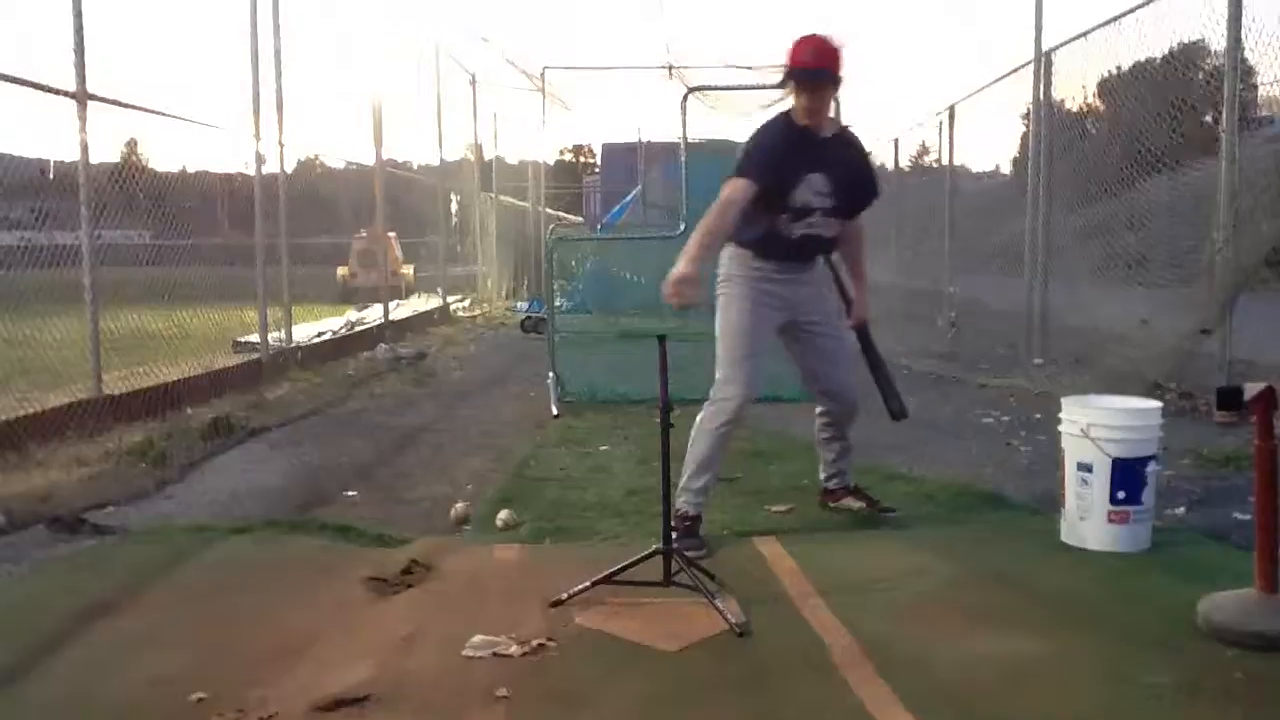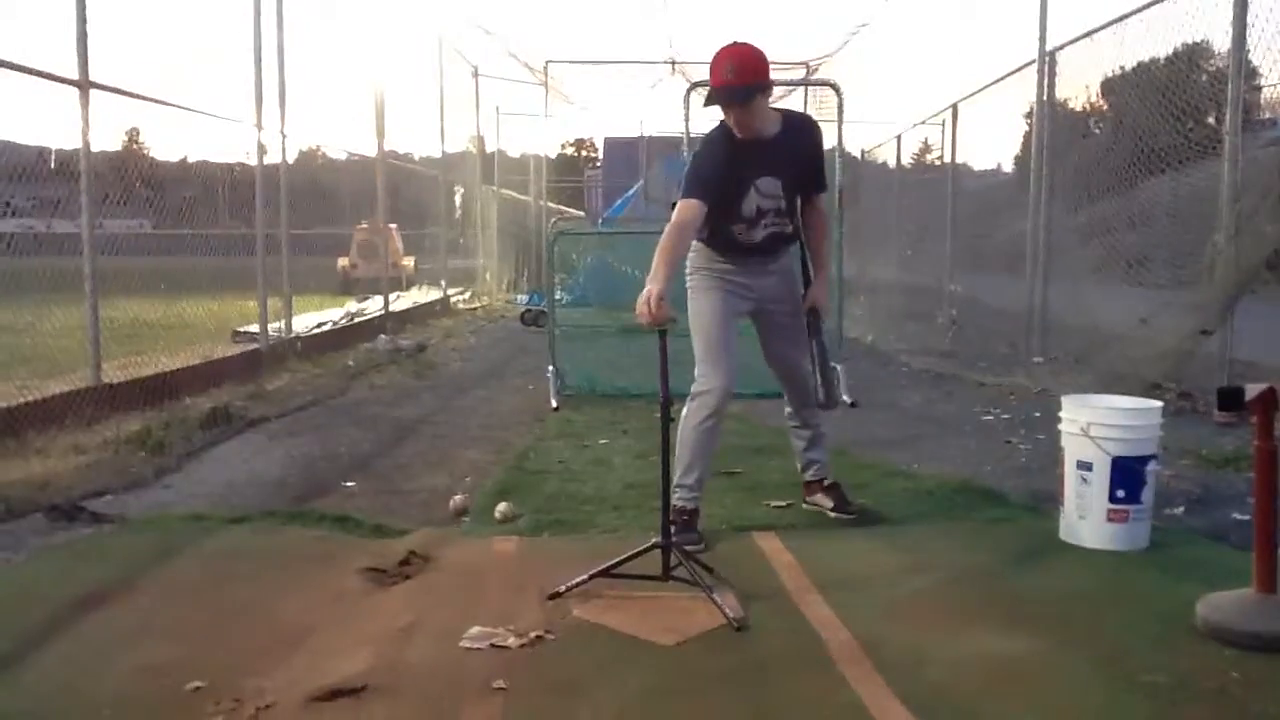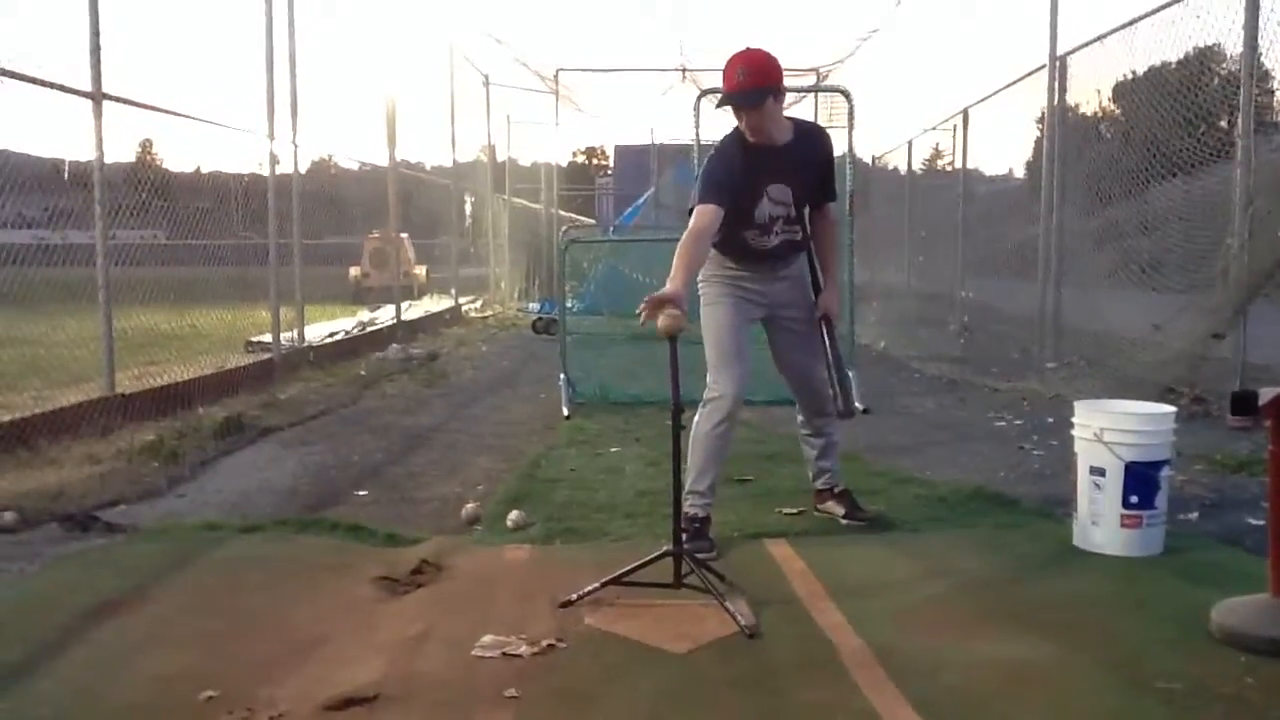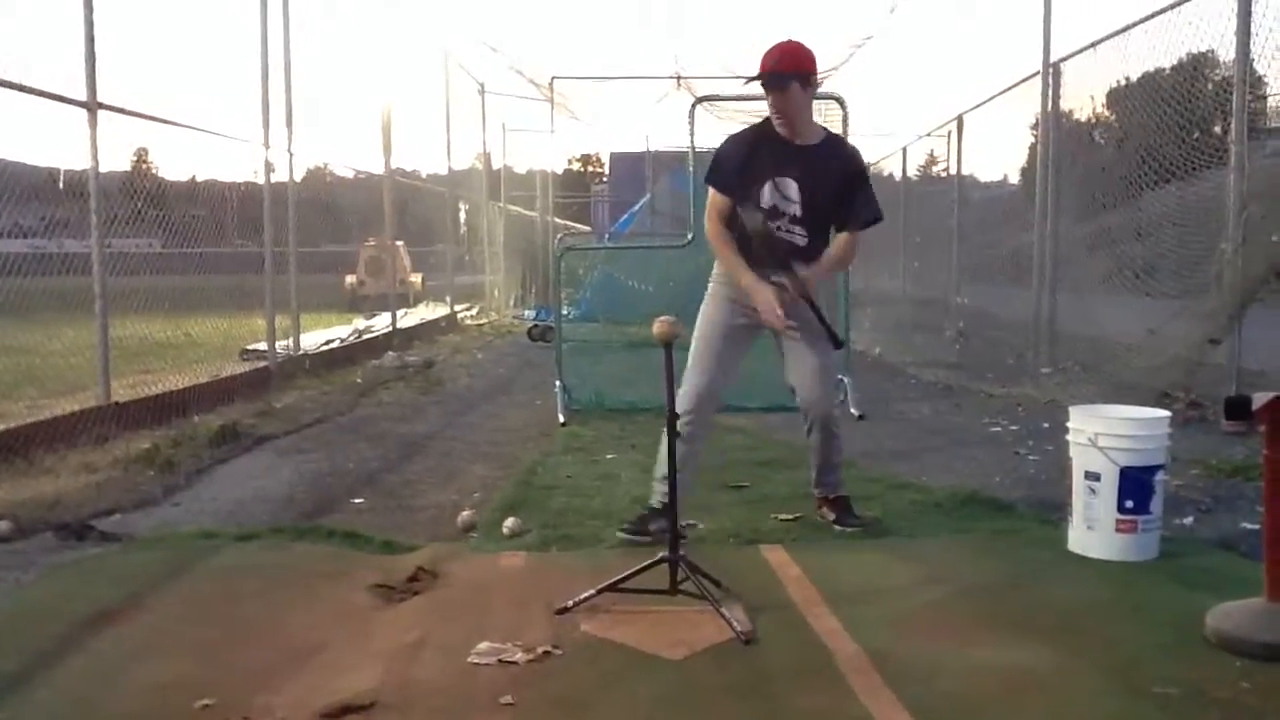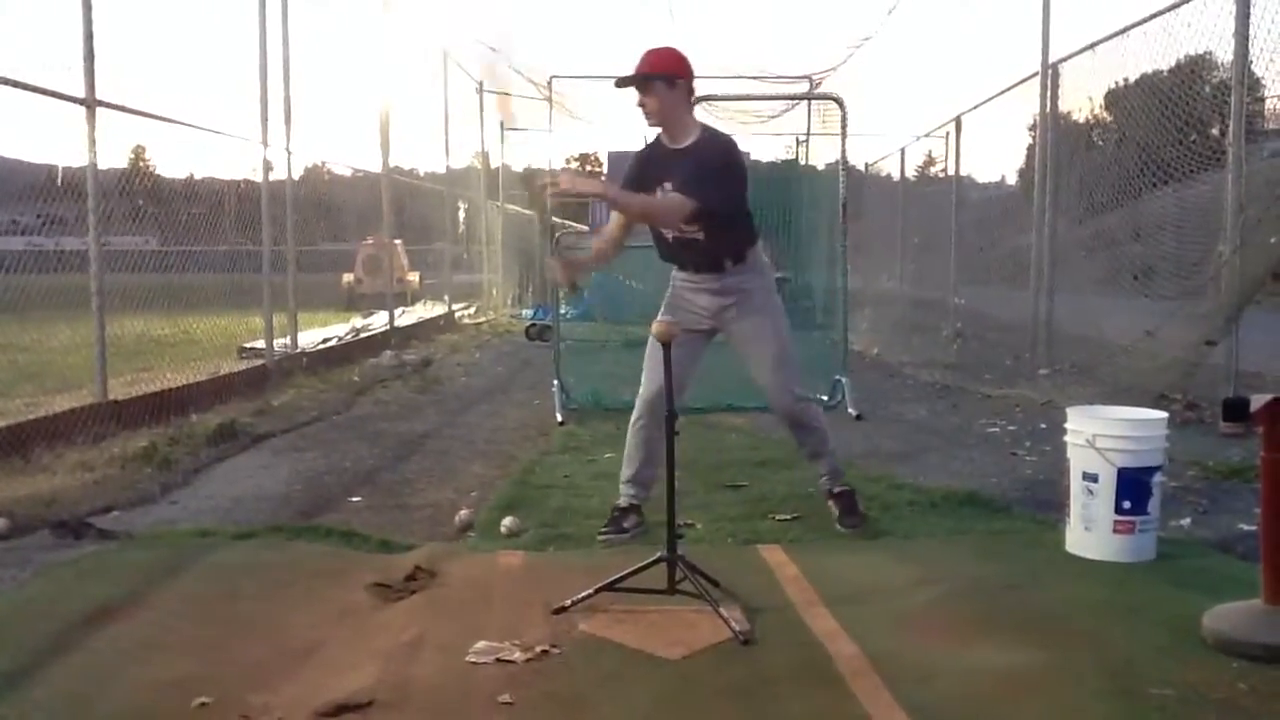
dt=0.5s
person 1, frame 1
left shoulder: (848, 149)
right shoulder: (774, 139)
left elbow: (848, 223)
right elbow: (731, 200)
left wrist: (859, 291)
right wrist: (689, 260)
left hip: (809, 277)
right hip: (750, 273)
left knee: (841, 391)
right knee: (733, 393)
left ankle: (836, 484)
right ankle: (686, 511)
person 1, frame 2
left shoulder: (803, 134)
right shoulder: (714, 152)
left elbow: (812, 206)
right elbow: (684, 222)
left wrist: (820, 277)
right wrist: (657, 281)
left hip: (779, 268)
right hip: (717, 270)
left knee: (802, 378)
right knee: (714, 386)
left ankle: (816, 479)
right ankle: (683, 505)
person 1, frame 3
left shoulder: (814, 143)
right shoulder: (727, 158)
left elbow: (823, 215)
right elbow: (701, 227)
left wrist: (831, 286)
right wrist: (676, 285)
left hip: (789, 275)
right hip: (730, 277)
left knee: (814, 386)
right knee: (726, 392)
left ankle: (826, 486)
right ankle: (694, 512)
person 1, frame 4
left shoulder: (841, 159)
right shoulder: (742, 148)
left elbow: (850, 234)
right elbow: (714, 223)
left wrist: (818, 273)
right wrist: (755, 288)
left hip: (801, 289)
right hip: (736, 283)
left knee: (820, 399)
right knee: (695, 394)
left ankle: (830, 493)
right ankle: (662, 504)
person 1, frame 5
left shoulder: (716, 152)
right shoulder: (646, 161)
left elbow: (674, 214)
right elbow: (618, 229)
left wrist: (597, 189)
right wrist: (579, 264)
left hip: (742, 283)
right hip: (687, 286)
left knee: (785, 394)
right knee: (652, 397)
left ankle: (834, 485)
right ankle: (630, 502)
